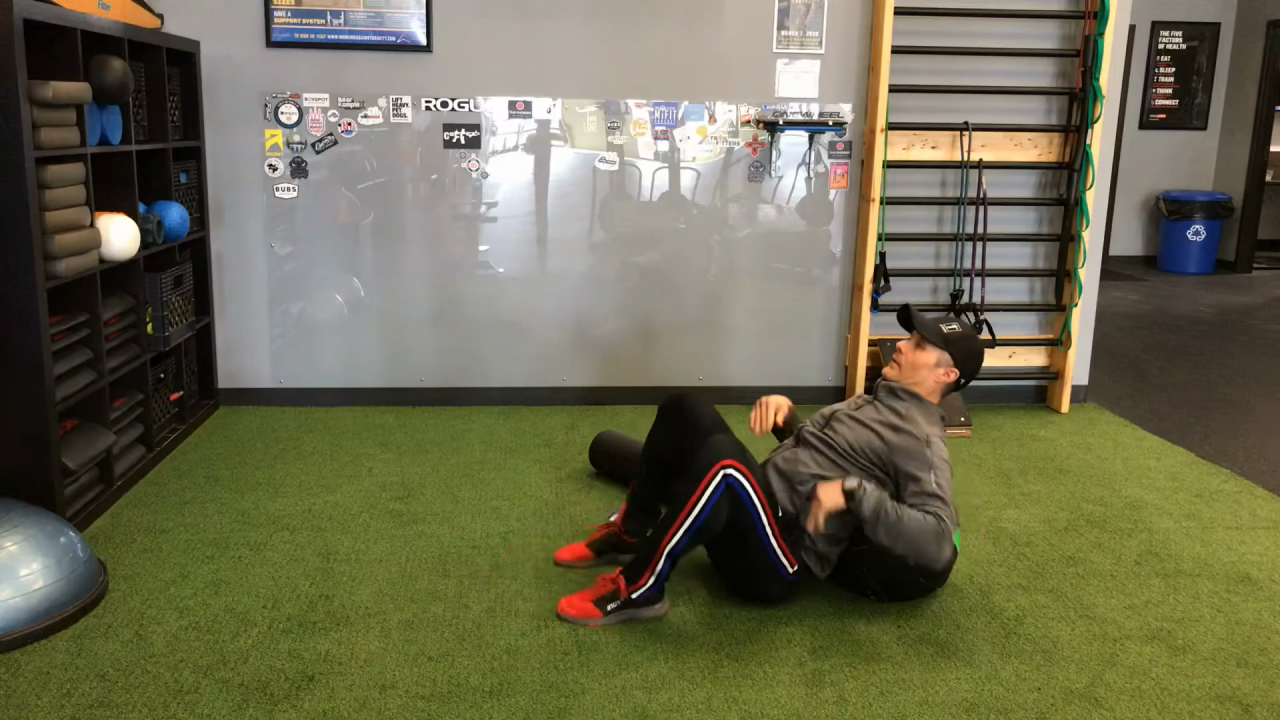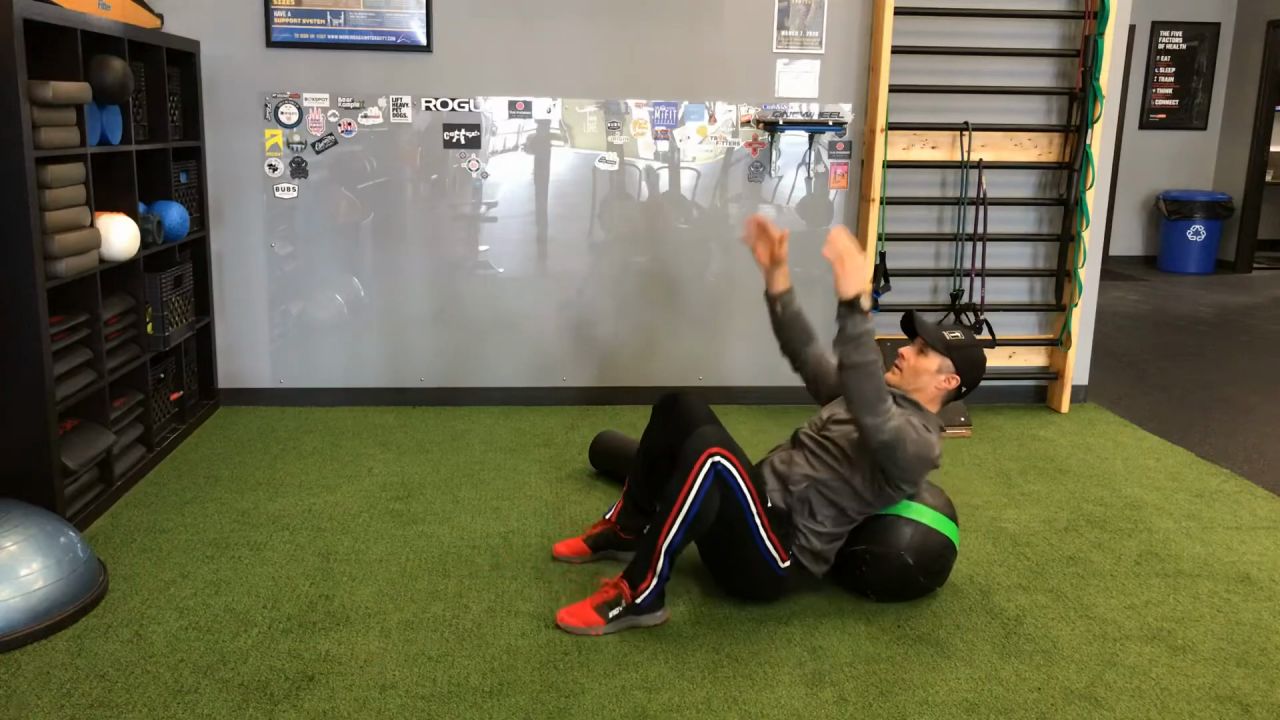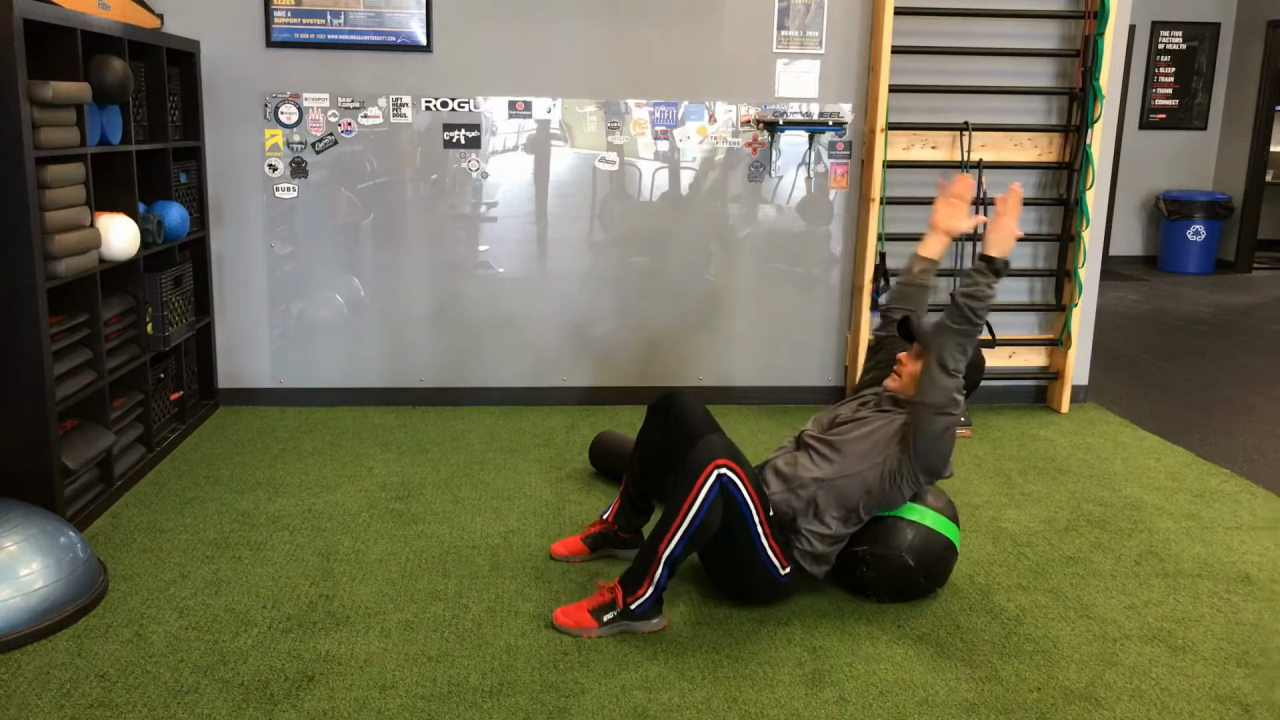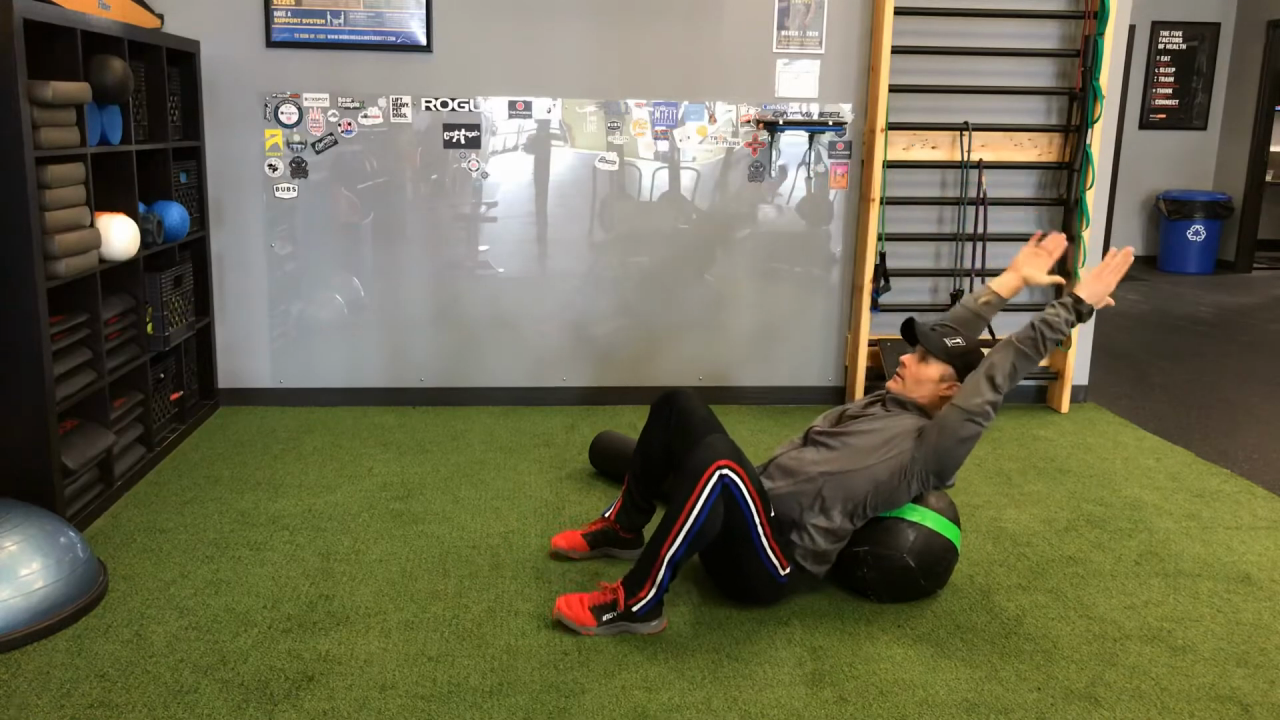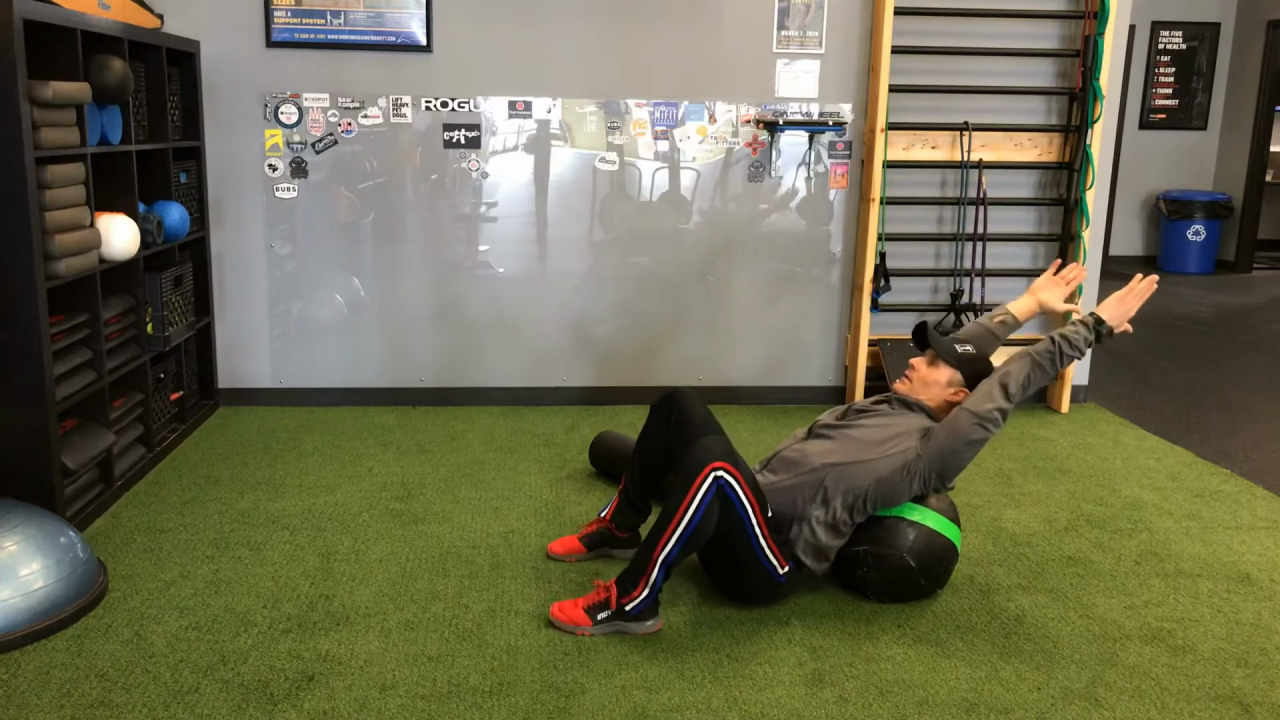
dt=0.5s
person 1, frame 1
left shoulder: (920, 442)
right shoulder: (877, 400)
left elbow: (937, 544)
left wrist: (854, 492)
right wrist: (785, 408)
left hip: (776, 559)
right hip: (753, 510)
left knee: (722, 454)
right knee: (685, 411)
left ankle: (637, 589)
right ankle: (629, 533)
person 1, frame 2
left shoulder: (914, 447)
right shoulder: (857, 398)
left elbow: (873, 424)
right elbow: (804, 354)
left wrist: (854, 303)
right wrist: (776, 275)
left hip: (771, 558)
right hip: (752, 512)
left knee: (709, 448)
right knee: (680, 409)
left ankle: (639, 595)
right ankle: (624, 532)
person 1, frame 3
left shoulder: (921, 444)
right shoulder: (880, 394)
left elbow: (949, 355)
right elbow: (896, 319)
left wrist: (991, 260)
right wrist: (936, 239)
left hip: (769, 561)
right hip: (751, 513)
left knee: (712, 460)
right knee: (675, 408)
left ankle: (634, 603)
right ankle: (621, 530)
person 1, frame 4
left shoulder: (929, 446)
right shoulder: (888, 403)
left elbow: (997, 375)
right elbow: (946, 339)
left wrist: (1074, 304)
right wrist: (1010, 281)
left hip: (765, 561)
right hip: (745, 513)
left knee: (715, 462)
right knee: (678, 406)
left ankle: (635, 603)
right ankle: (622, 529)
person 1, frame 5
left shoulder: (934, 447)
right shoulder: (890, 406)
left elbow: (1007, 386)
right elbow: (955, 351)
left wrist: (1094, 325)
right wrist: (1026, 306)
left hip: (767, 559)
right hip: (744, 514)
left knee: (711, 464)
right knee: (678, 406)
left ankle: (630, 603)
right ankle: (619, 529)
